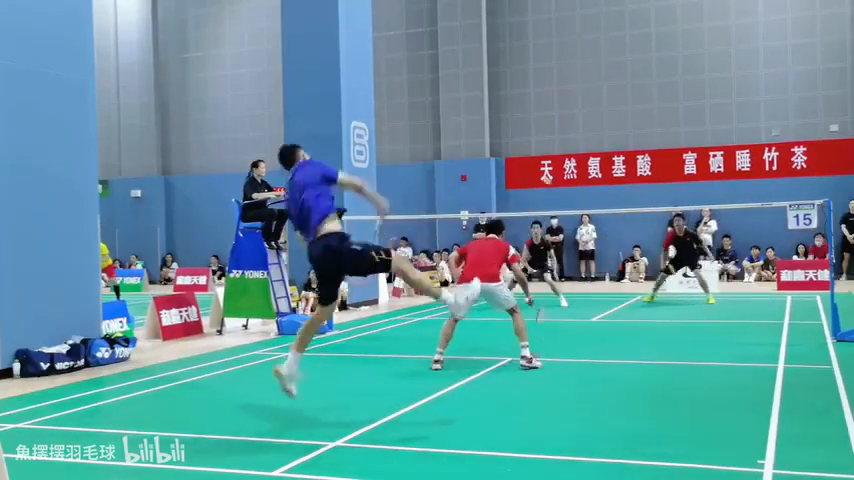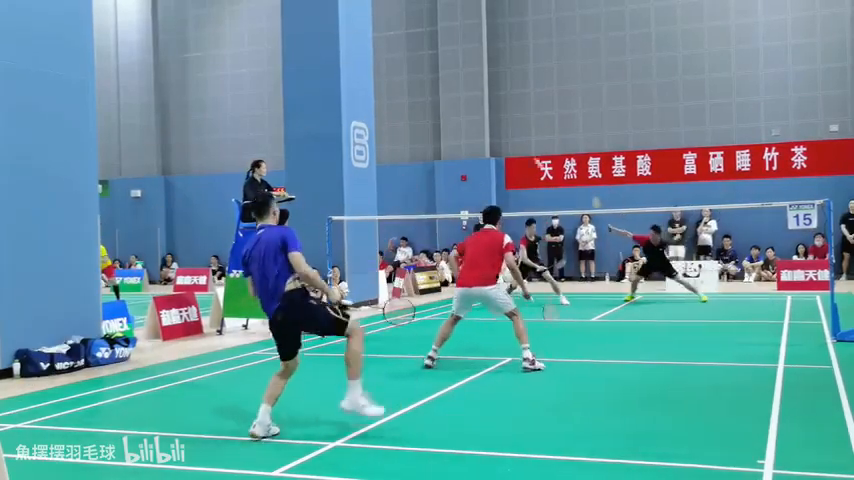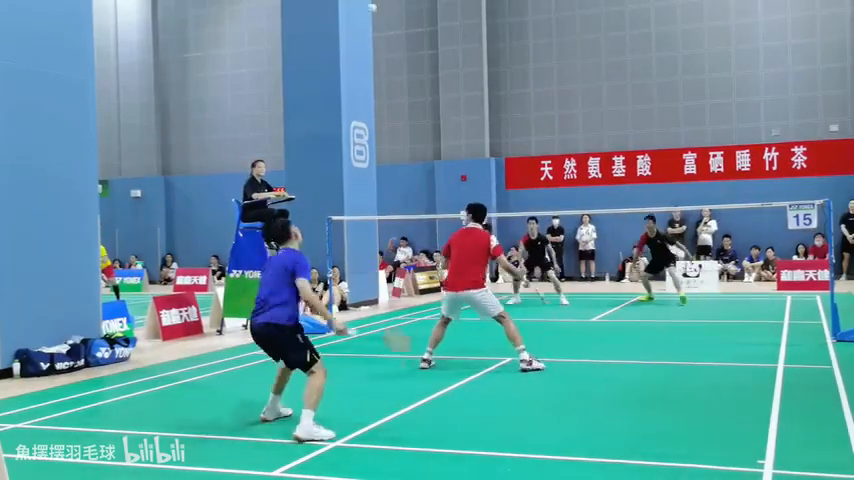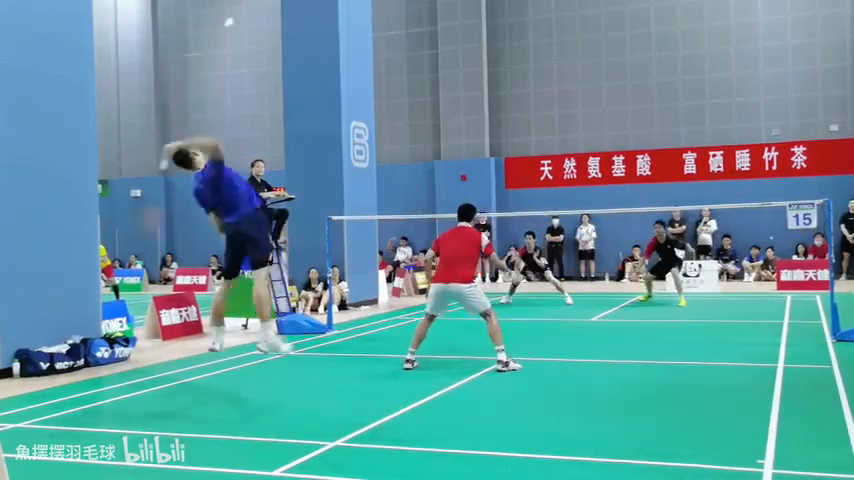
dt=0.4s
person 1, frame 1
left shoulder: (291, 196)
right shoulder: (313, 168)
right elbow: (353, 182)
right wrist: (377, 200)
left hip: (318, 252)
right hip: (334, 245)
left knee: (323, 311)
right knee: (398, 262)
person 1, frame 2
left shoulder: (248, 248)
right shoulder: (284, 233)
left elbow: (254, 291)
right elbow: (302, 269)
right wrist: (329, 291)
left hip: (276, 315)
right hip: (297, 303)
left knee: (288, 367)
right knee: (354, 329)
person 1, frame 3
left shoulder: (271, 262)
right shoulder: (298, 258)
right elbow: (306, 294)
right wrist: (332, 320)
left hip: (258, 325)
right hip: (280, 325)
left knee: (291, 361)
right knee: (317, 371)
left ankle: (272, 408)
right ankle: (307, 426)
person 1, frame 4
left shoulder: (199, 188)
right shoulder: (214, 170)
right elbow: (213, 145)
right wrist: (183, 144)
left hip: (235, 227)
right hip: (253, 224)
left knee: (226, 284)
right knee: (260, 278)
left ankle: (216, 336)
right ankle: (268, 337)
person 2, frame 1
left shoulder: (472, 244)
right shoulder: (506, 247)
left elbow: (452, 258)
right elbow: (518, 274)
left wrist: (458, 280)
right wrist: (528, 295)
left hip: (466, 283)
right hip: (491, 283)
left knee: (453, 319)
right knee: (515, 312)
left ankle: (437, 358)
right ankle: (526, 356)
person 2, frame 2
left shoulder: (471, 238)
right shoulder: (503, 238)
left elbow: (452, 258)
right elbow: (511, 264)
right wrist: (524, 288)
left hip: (463, 286)
right hip: (487, 286)
left knee: (453, 319)
right knee: (515, 316)
left ankle: (431, 356)
right ankle: (528, 358)
person 2, frame 3
left shoulder: (454, 237)
right shoulder: (488, 238)
left elbow: (444, 262)
right elbow: (505, 265)
right wrist: (521, 276)
left hip: (451, 289)
right hip: (475, 290)
left knee: (443, 321)
right knee: (505, 319)
left ankle: (427, 358)
right ankle: (525, 359)
person 2, frame 4
left shoulder: (445, 235)
right shoulder: (479, 236)
left elbow: (428, 258)
right elbow: (497, 264)
left wrist: (430, 280)
right wrist: (505, 268)
left hip: (440, 283)
right hip: (464, 284)
left knee: (428, 318)
right knee: (490, 315)
left ankle: (410, 358)
right ankle: (502, 359)
